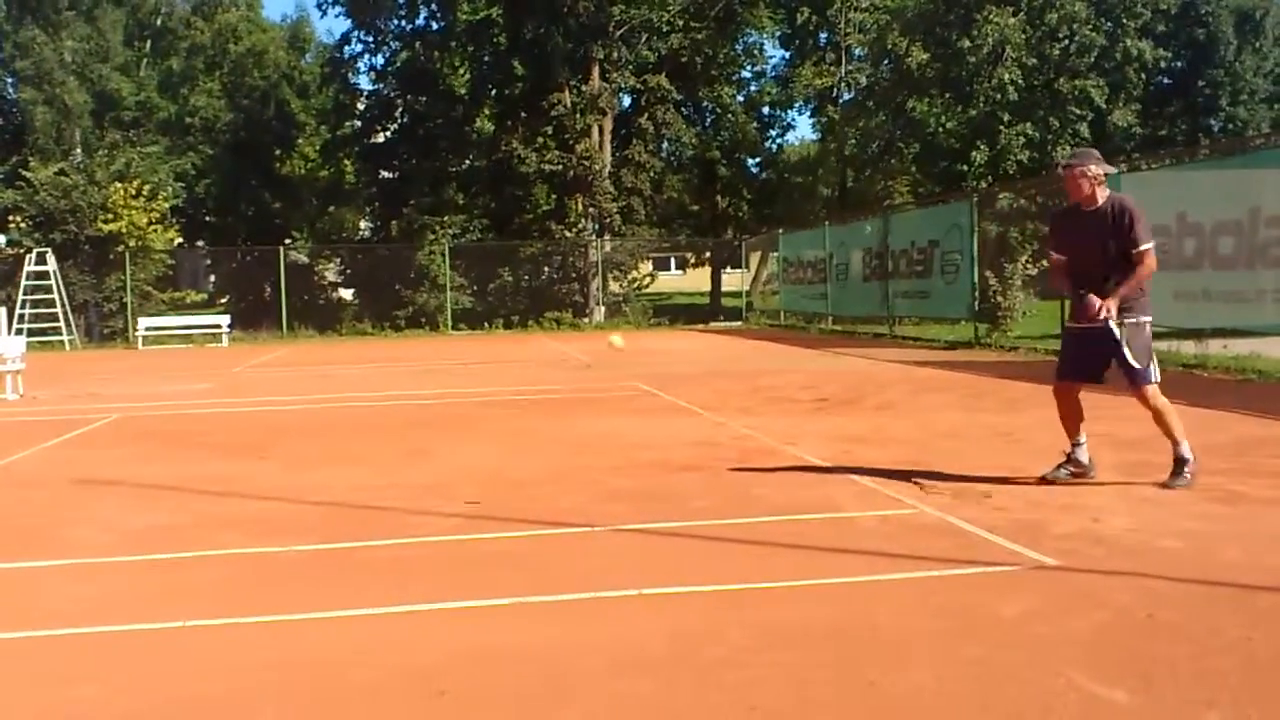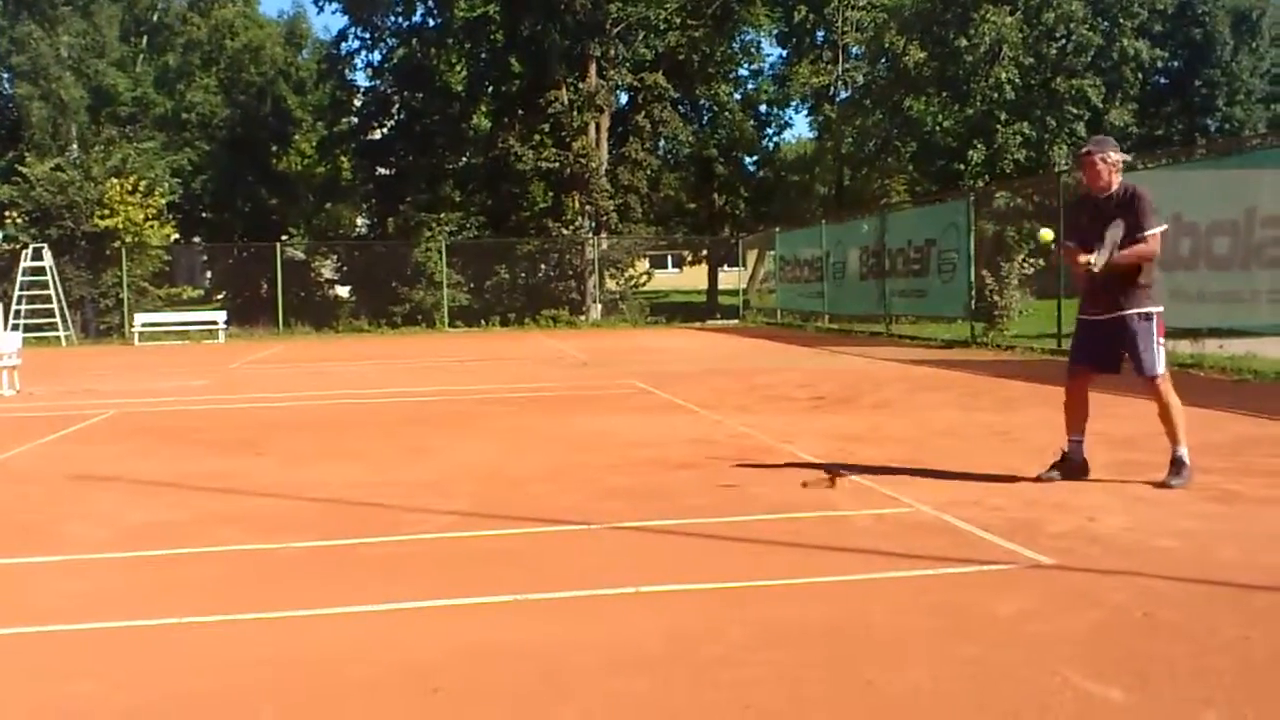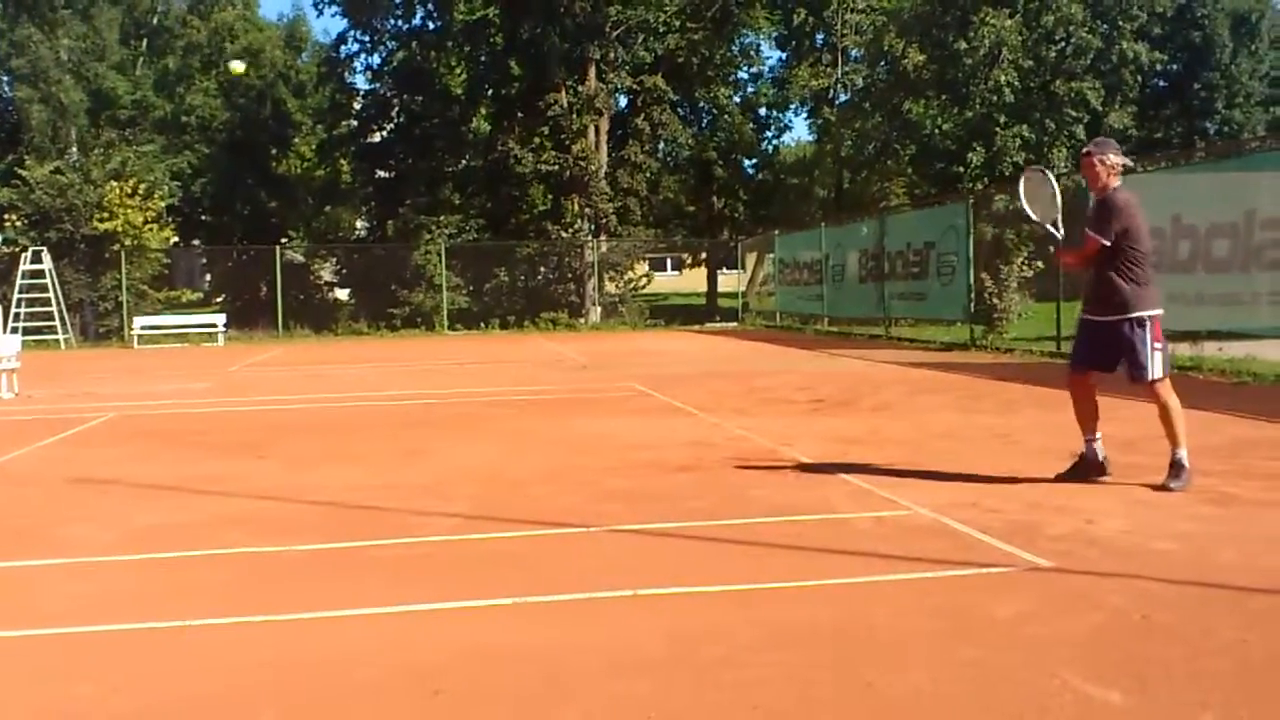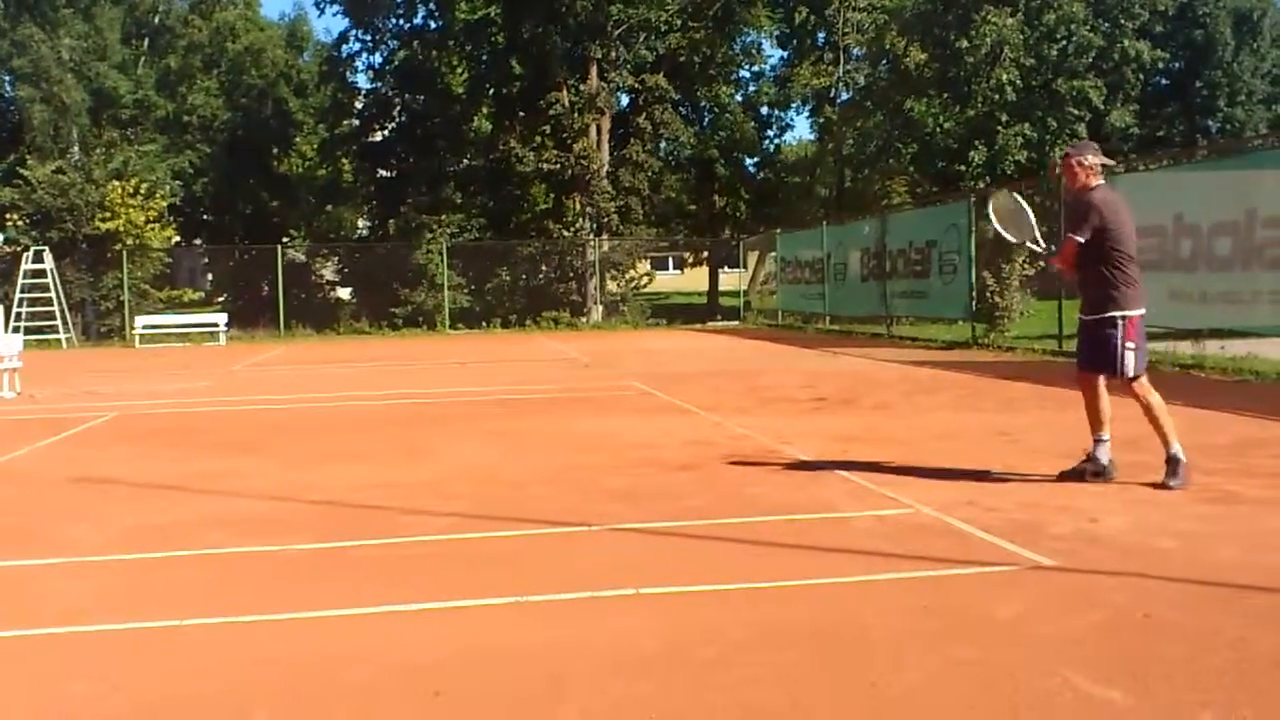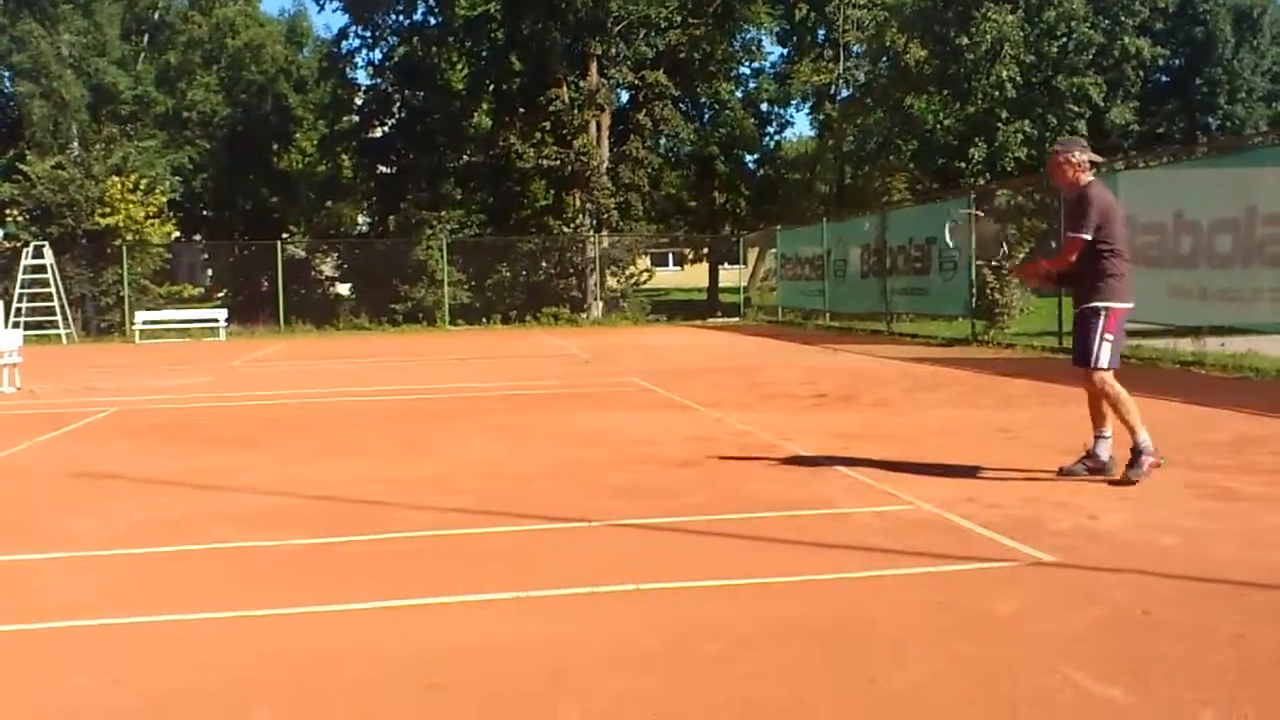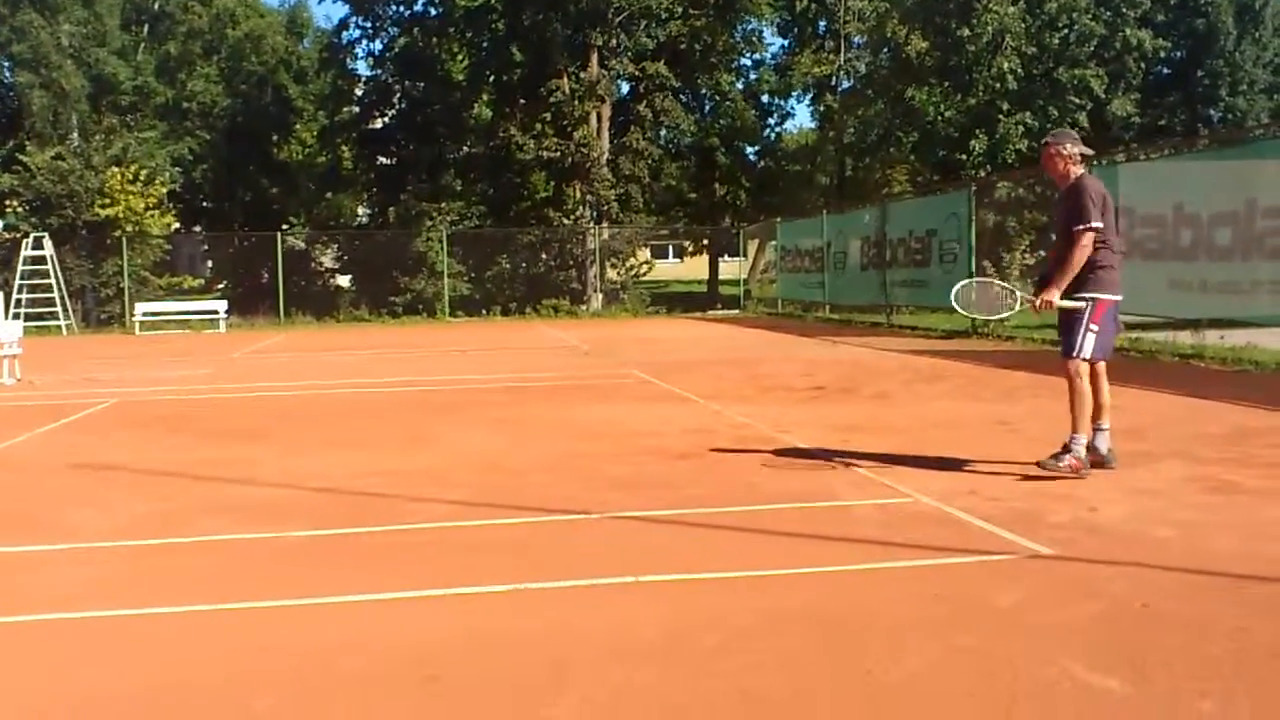
dt=0.2s
person 1, frame 1
left shoulder: (1125, 209)
right shoulder: (1062, 219)
left elbow: (1147, 263)
right elbow: (1058, 269)
left wrist: (1115, 299)
right wrist: (1082, 299)
left hip: (1128, 315)
right hip: (1084, 320)
left knee: (1147, 393)
right knee: (1064, 390)
left ankle: (1184, 458)
right ankle: (1080, 459)
person 1, frame 2
left shoulder: (1136, 198)
right shoulder: (1079, 207)
left elbow: (1151, 248)
right elbow: (1073, 257)
left wrist: (1105, 259)
right wrist: (1084, 262)
left hip: (1138, 306)
right hip: (1095, 309)
left knee: (1159, 384)
right knee: (1076, 383)
left ankle: (1181, 460)
right ankle: (1075, 457)
person 1, frame 3
left shoulder: (1116, 203)
right shoulder: (1103, 201)
left elbow: (1083, 254)
left wrist: (1061, 255)
right wrist: (1075, 260)
left hip: (1135, 310)
right hip: (1099, 310)
left knee: (1158, 387)
right knee: (1078, 381)
left ankle: (1180, 462)
right ankle: (1093, 457)
person 1, frame 4
left shoulder: (1089, 202)
right shoulder: (1106, 199)
left elbow: (1065, 258)
left wrist: (1056, 262)
right wrist: (1078, 268)
left hip: (1119, 308)
right hip: (1097, 308)
left knee: (1136, 385)
right knee: (1089, 381)
left ankle: (1176, 458)
right ankle: (1100, 459)
person 1, frame 5
left shoulder: (1089, 197)
right shoulder: (1085, 195)
left elbow: (1070, 254)
left wrist: (1035, 268)
right wrist: (1047, 273)
left hip: (1106, 298)
right hip: (1093, 298)
left knee: (1097, 378)
right knee: (1092, 378)
left ankle: (1144, 448)
right ankle: (1101, 454)
person 1, frame 6
left shoulder: (1086, 189)
right shoulder: (1069, 193)
left elbow: (1084, 247)
right elbow: (1062, 248)
left wrist: (1055, 288)
right wrist: (1042, 286)
left hip: (1096, 291)
right hip: (1083, 291)
left knee: (1076, 366)
right knee: (1093, 368)
left ankle: (1077, 450)
right ankle: (1100, 447)
